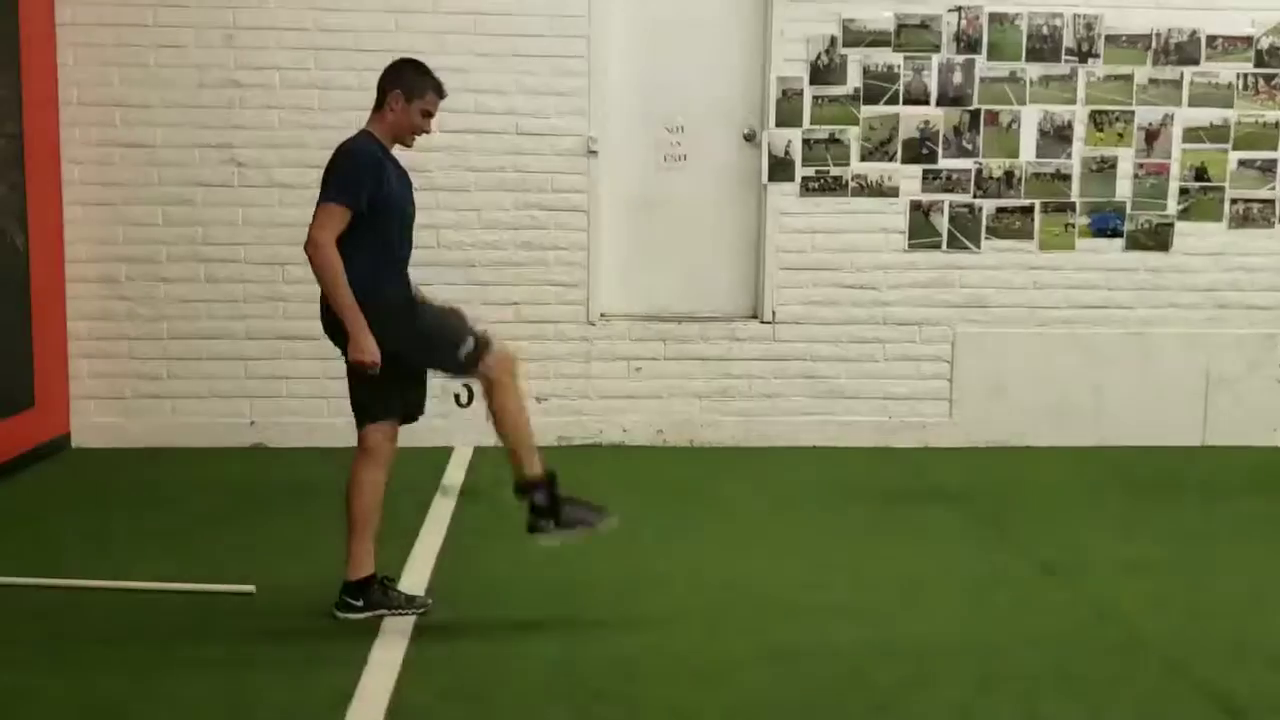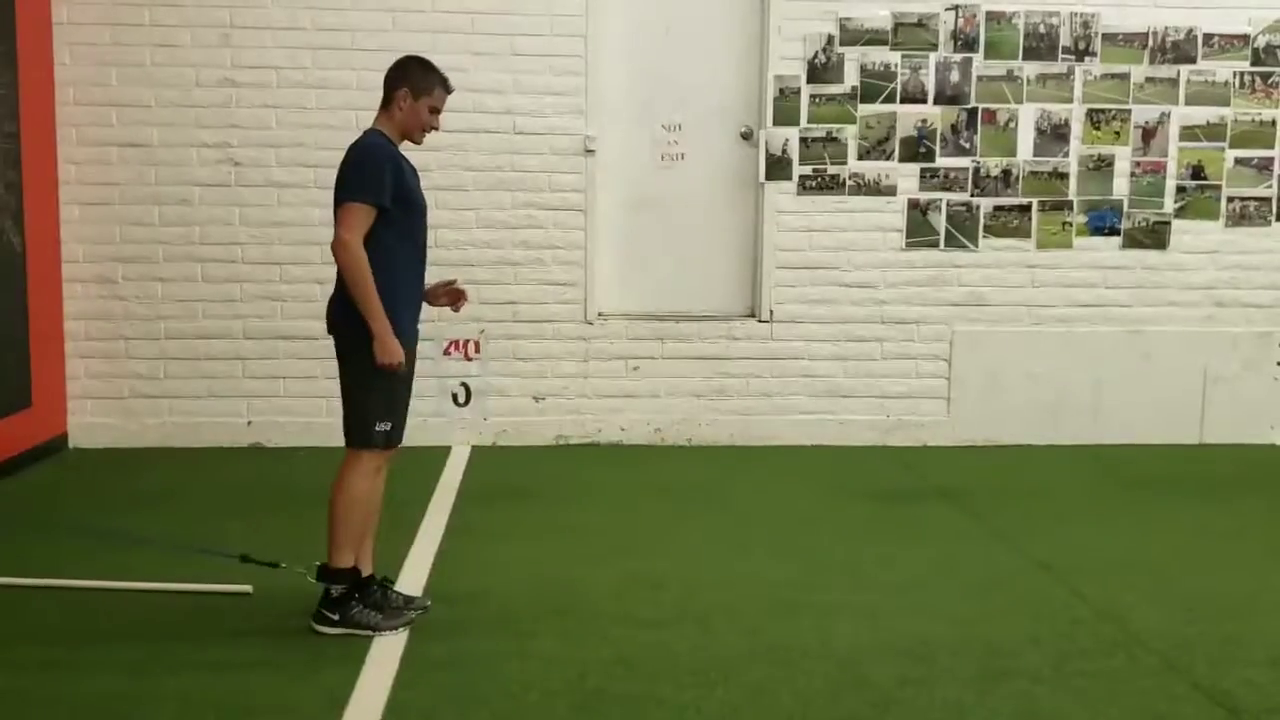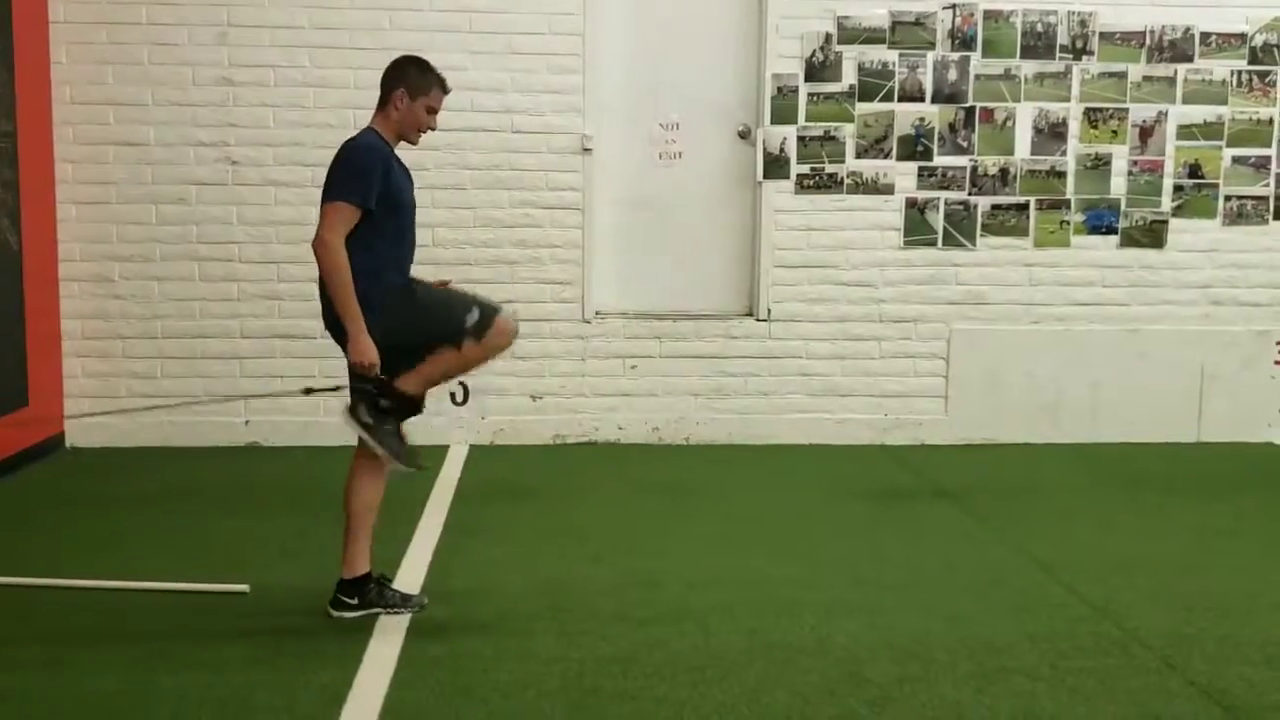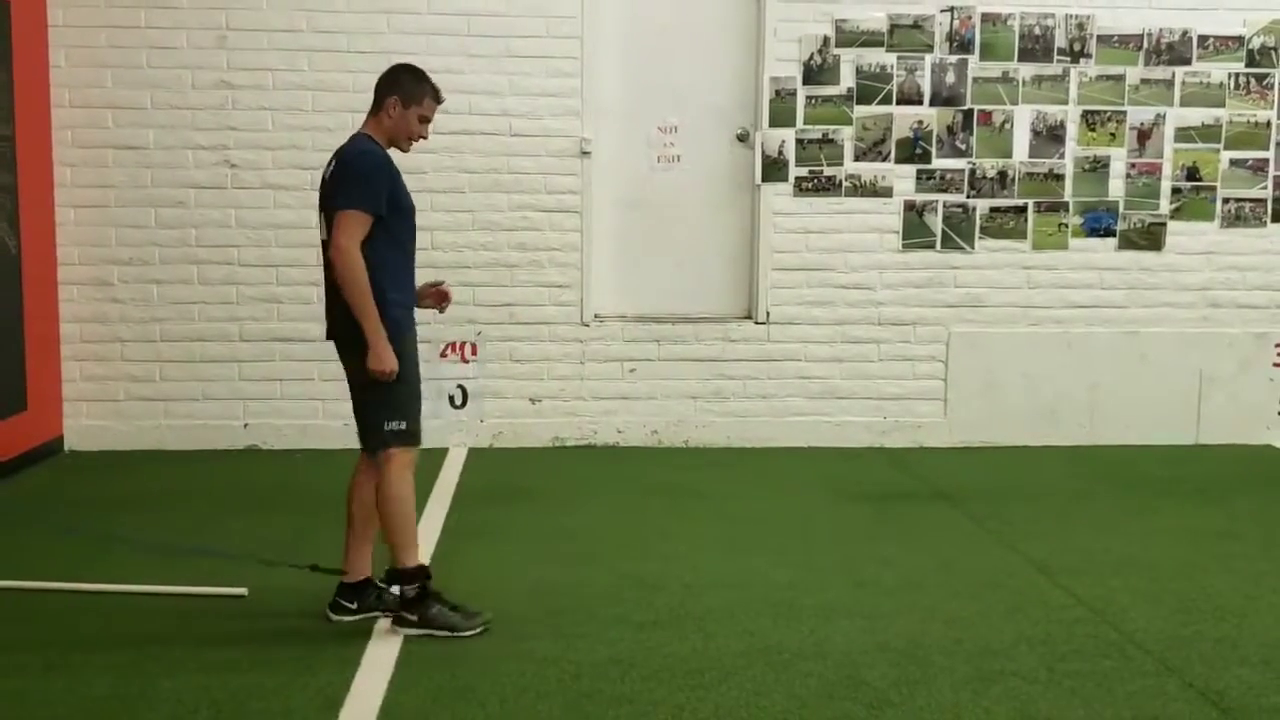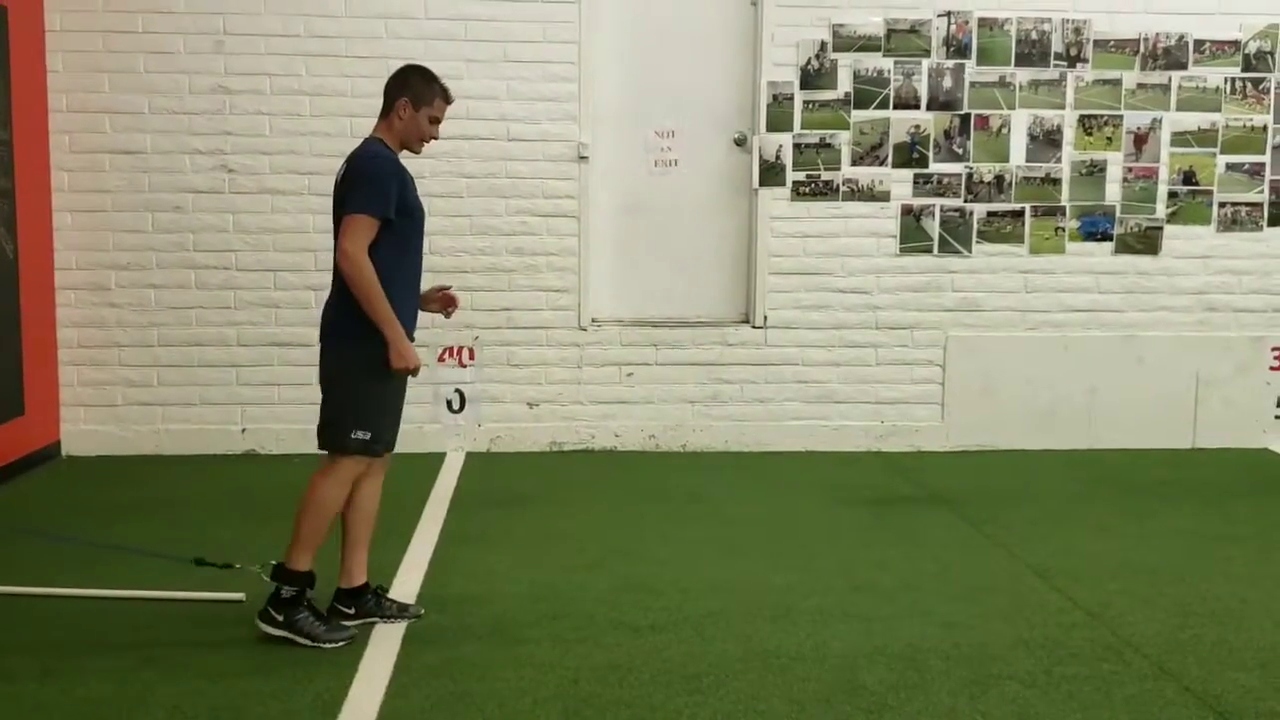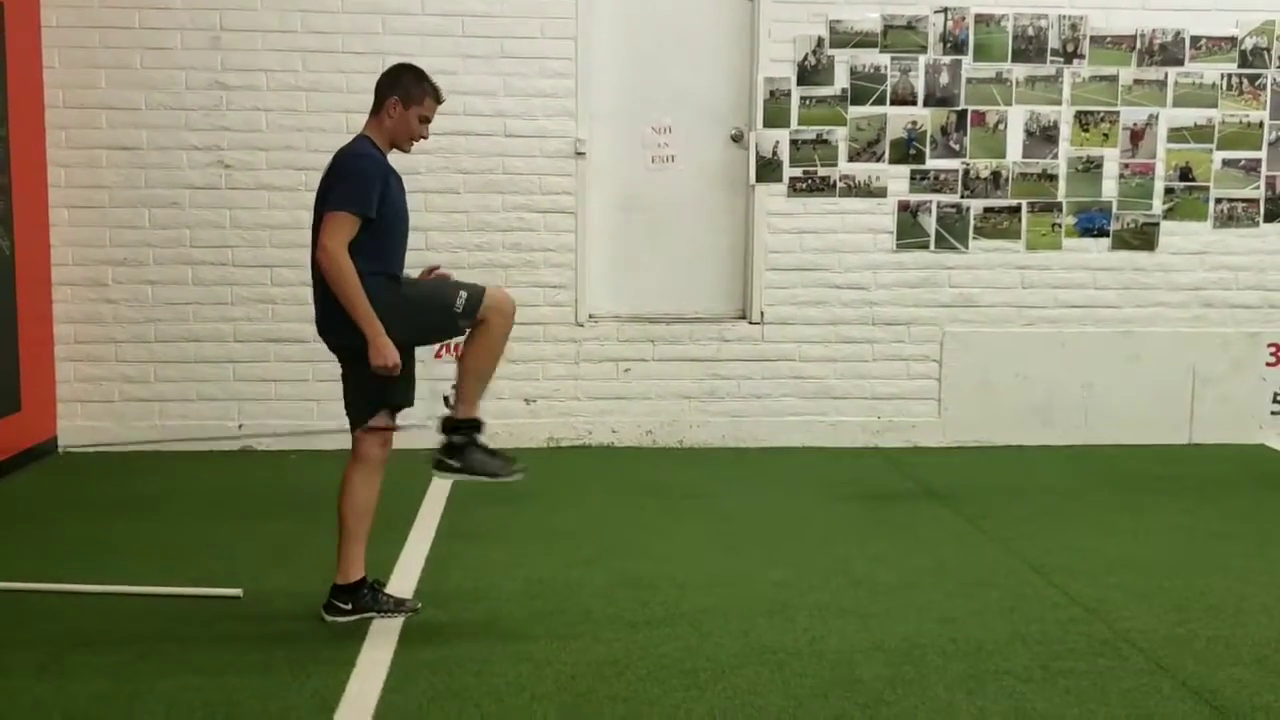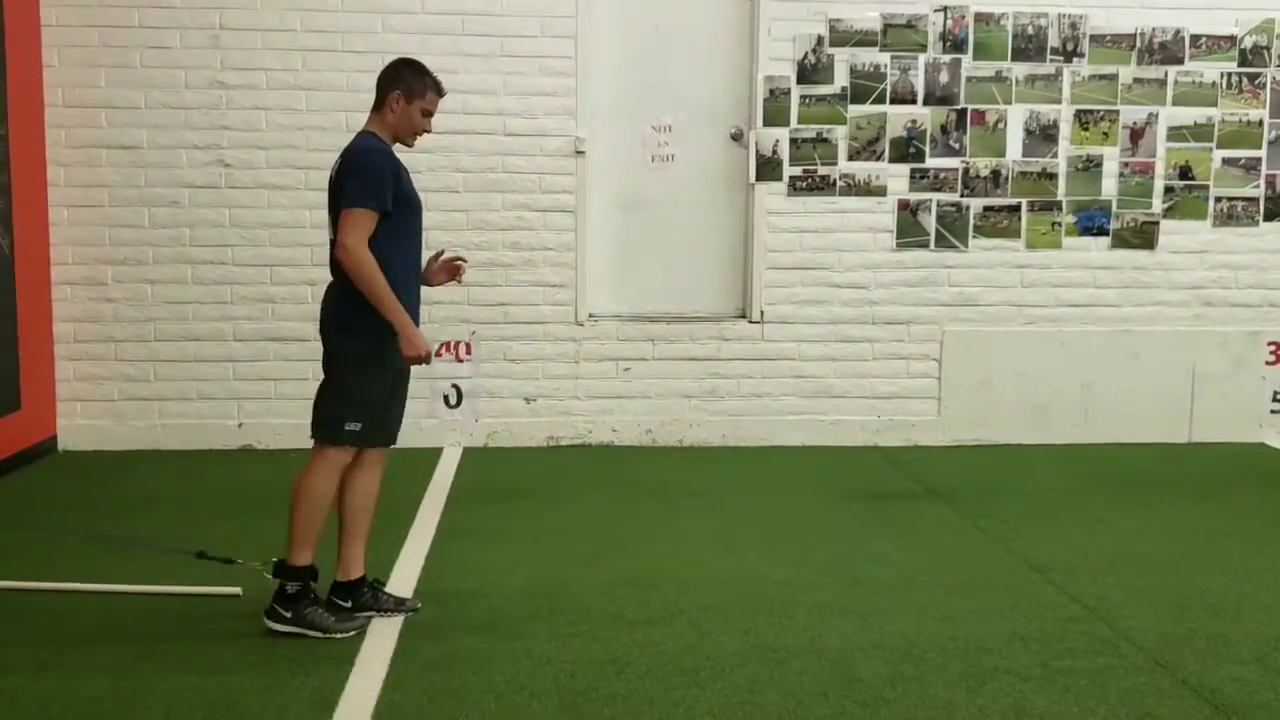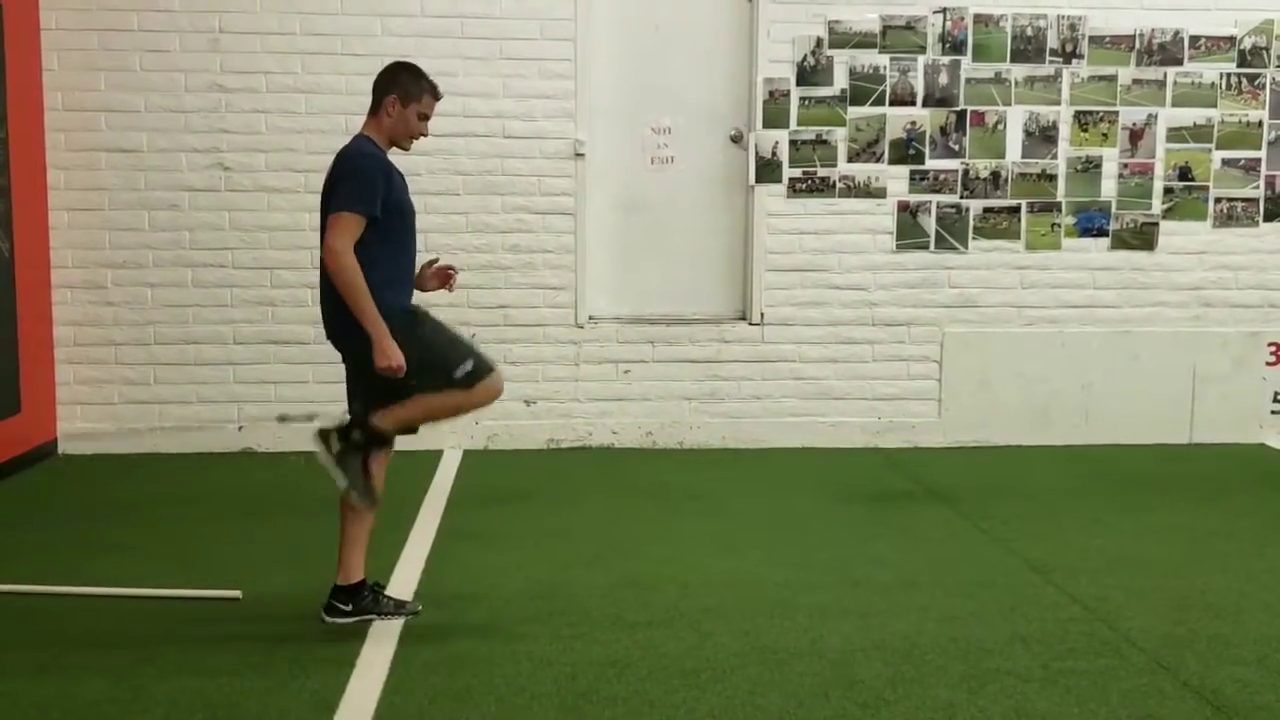
dt=0.5s
person 1, frame 1
left shoulder: (385, 165)
right shoulder: (356, 158)
right elbow: (320, 242)
left wrist: (417, 304)
right wrist: (357, 328)
left hip: (387, 309)
right hip: (370, 318)
left knee: (379, 443)
right knee: (498, 364)
left ankle: (361, 586)
right ankle: (541, 499)
person 1, frame 2
left shoulder: (389, 159)
right shoulder: (372, 155)
right elbow: (348, 244)
left wrist: (425, 294)
right wrist: (383, 331)
left hip: (387, 324)
right hip: (373, 331)
left knee: (374, 455)
right knee: (369, 456)
left ankle: (362, 582)
right ankle: (338, 596)
person 1, frame 3
left shoulder: (386, 161)
right shoulder: (364, 153)
right elbow: (329, 241)
left wrist: (426, 298)
right wrist: (358, 333)
left hip: (384, 308)
right hip: (374, 306)
left knee: (380, 444)
right knee: (498, 328)
left ankle: (356, 584)
right ankle: (388, 401)
person 1, frame 4
left shoulder: (360, 162)
right shoulder: (367, 163)
right elbow: (343, 250)
left wrist: (410, 295)
right wrist: (378, 338)
left hip: (375, 327)
right hip: (375, 333)
left knee: (379, 453)
right knee: (397, 453)
left ankle: (356, 588)
right ankle: (412, 593)
person 1, frame 5
left shoulder: (377, 165)
right shoulder: (377, 166)
right elbow: (351, 255)
left wrist: (417, 299)
right wrist: (397, 336)
left hip: (369, 336)
right hip: (366, 339)
left knee: (365, 460)
right knee: (348, 462)
left ankle: (354, 593)
right ankle: (288, 598)
person 1, frame 6
left shoulder: (371, 165)
right shoulder: (360, 163)
right elbow: (331, 251)
left wrist: (413, 286)
right wrist: (377, 335)
left hip: (363, 317)
right hip: (364, 317)
left knee: (372, 446)
right knee: (497, 308)
left ankle: (350, 588)
right ankle: (460, 437)
person 1, frame 7
left shoulder: (372, 158)
right shoulder: (371, 159)
right elbow: (351, 249)
left wrist: (422, 274)
right wrist: (406, 326)
left hip: (375, 331)
right hip: (367, 332)
left knee: (370, 452)
right knee: (335, 451)
left ankle: (351, 587)
right ankle: (291, 593)
person 1, frame 8
left shoulder: (372, 164)
right shoulder: (362, 163)
right elbow: (337, 251)
left wrist: (415, 280)
right wrist: (380, 336)
left hip: (374, 320)
right hip: (373, 323)
left knee: (380, 450)
right knee: (484, 383)
left ankle: (350, 590)
right ankle: (357, 435)
